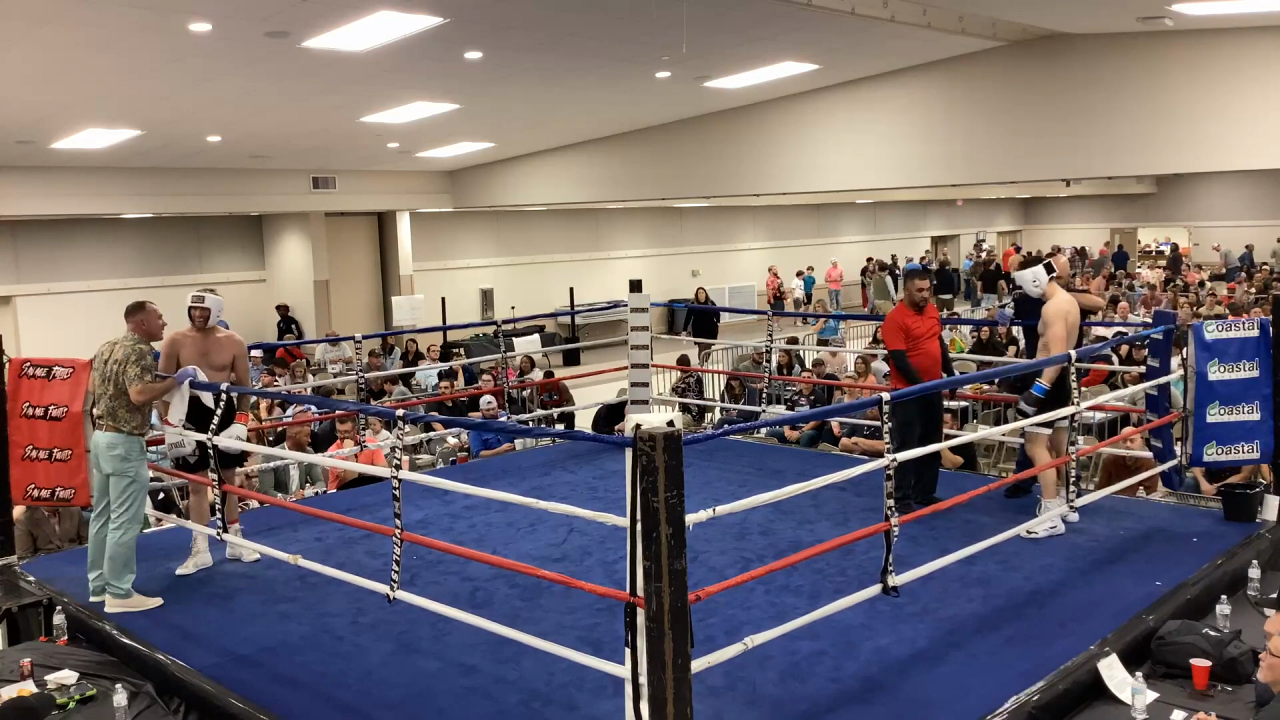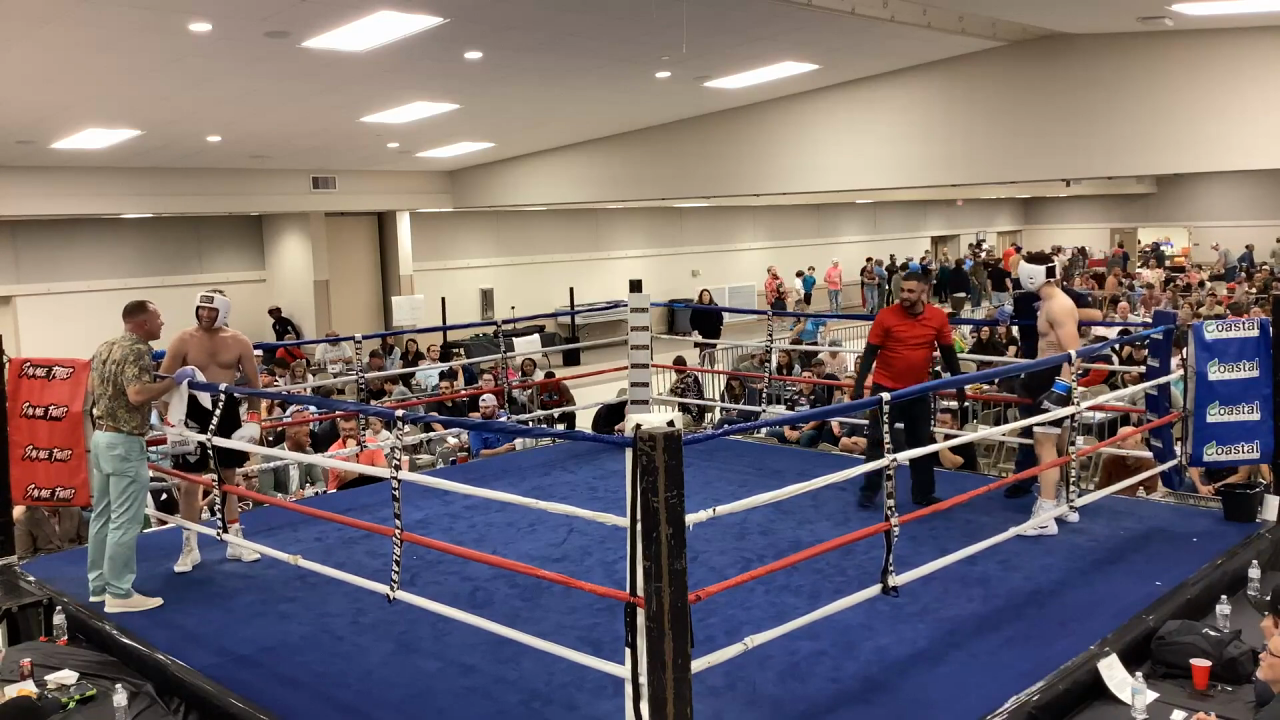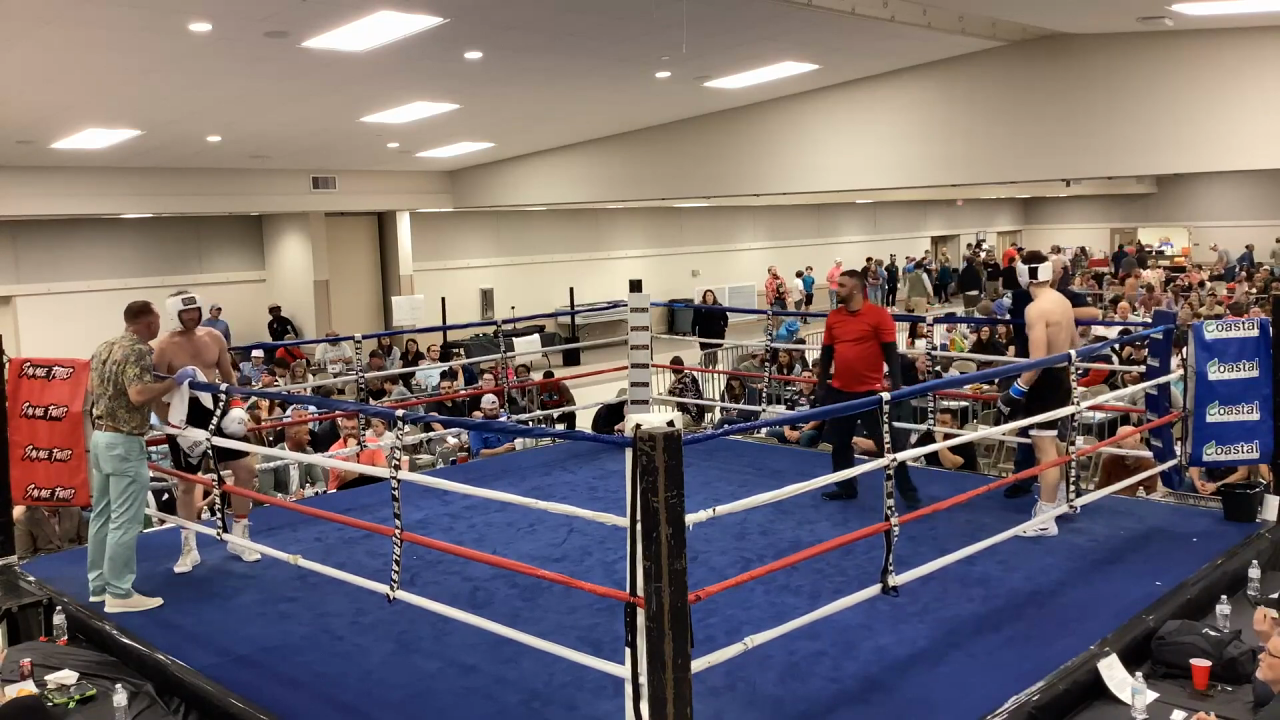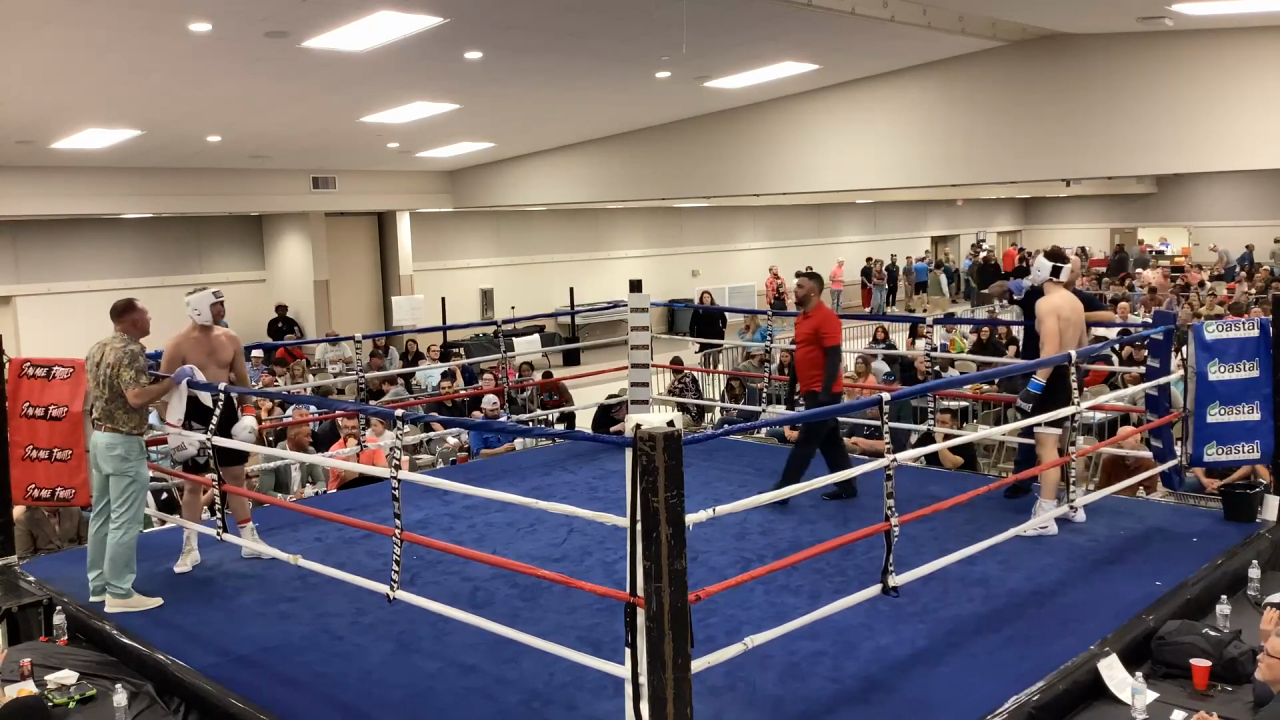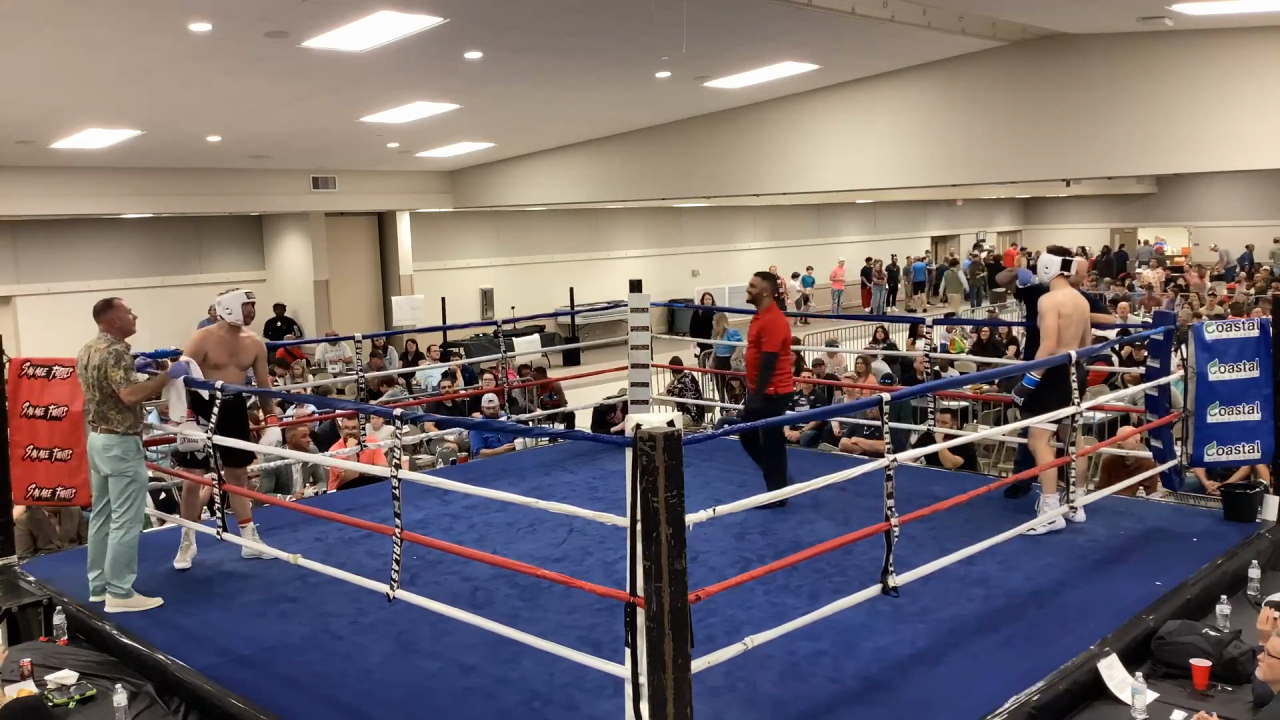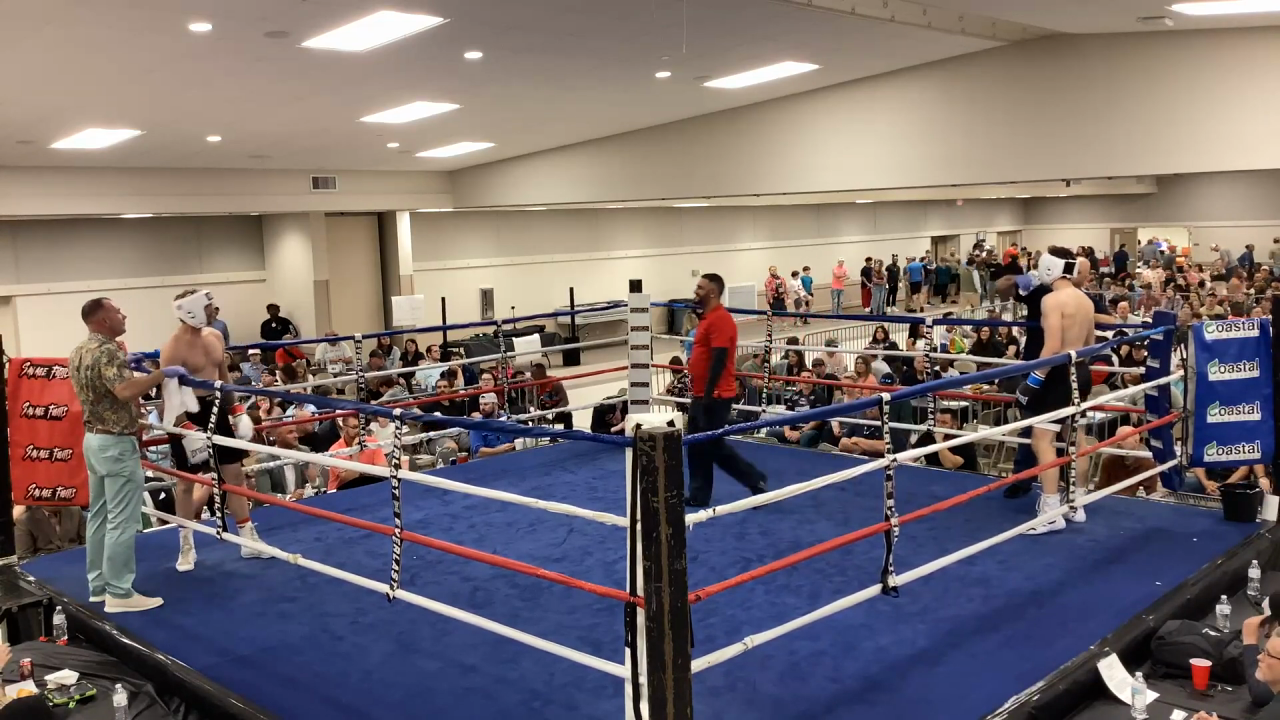
dt=0.5s
person 1, frame 1
left shoulder: (106, 348)
right shoulder: (138, 351)
left elbow: (93, 387)
right elbow: (140, 394)
right wrist: (176, 379)
left hip: (100, 437)
right hip: (124, 443)
left knee: (102, 515)
right knee: (125, 521)
left ankle: (99, 585)
right ankle: (119, 593)
person 1, frame 2
left shoulder: (105, 347)
right shoulder: (137, 351)
left elbow: (93, 387)
right elbow: (138, 394)
right wrist: (175, 379)
left hip: (100, 437)
right hip: (125, 443)
left knee: (103, 515)
right knee: (125, 521)
left ankle: (99, 584)
right ankle: (119, 593)
person 1, frame 3
left shoulder: (104, 348)
right shoulder: (137, 351)
right elbow: (139, 395)
right wrist: (176, 380)
left hip: (100, 437)
right hip: (124, 443)
left knee: (102, 515)
right knee: (125, 521)
left ankle: (99, 585)
right ankle: (119, 593)
person 1, frame 4
left shoulder: (98, 349)
right shoulder: (130, 352)
right elbow: (137, 397)
right wrist: (174, 379)
left hip: (99, 438)
right hip: (123, 444)
left knee: (102, 515)
right knee: (125, 521)
left ankle: (99, 585)
right ankle: (119, 593)
person 1, frame 5
left shoulder: (87, 350)
right shoulder: (115, 351)
right elbow: (130, 395)
left wrist: (131, 369)
right wrist: (168, 374)
left hip: (97, 439)
right hip: (120, 444)
left knee: (102, 515)
right knee: (125, 520)
left ankle: (99, 584)
right ankle: (120, 593)
person 1, frame 6
left shoulder: (79, 352)
right shoulder: (107, 351)
right elbow: (126, 390)
left wrist: (124, 365)
right wrist: (163, 373)
left hip: (93, 439)
right hip: (116, 444)
left knee: (100, 515)
right knee: (122, 520)
left ankle: (98, 584)
right ankle: (119, 593)
person 2, frame 1
left shoulder: (1053, 307)
right shoulder: (1068, 300)
left elbow: (1056, 356)
left wrist: (1035, 391)
left hip: (1050, 380)
right hip: (1062, 378)
left knee: (1035, 447)
right knee: (1059, 446)
left ankle: (1051, 518)
right ankle: (1065, 505)
person 2, frame 2
left shoulder: (1057, 306)
right shoulder: (1051, 302)
left elbow: (1074, 353)
left wrist: (1058, 389)
right wrist: (1030, 373)
left hip: (1053, 380)
right hip: (1048, 376)
left knee: (1044, 448)
right knee: (1060, 445)
left ankle: (1044, 519)
right ankle: (1067, 505)
person 2, frame 3
left shoulder: (1036, 309)
right shoulder: (1063, 301)
left elbow: (1037, 359)
right elbow: (1072, 343)
left wrist: (1015, 392)
left hip: (1045, 380)
right hip: (1061, 376)
left knee: (1044, 450)
right knee: (1050, 443)
left ankle: (1045, 521)
person 2, frame 4
left shoulder: (1046, 303)
right shoulder: (1075, 301)
left elbow: (1050, 350)
right elbow: (1082, 343)
left wrist: (1034, 386)
left hip: (1055, 377)
right hip: (1072, 375)
left knee: (1046, 447)
left ankle: (1045, 519)
right ankle: (1075, 506)
person 2, frame 5
left shoulder: (1049, 300)
right shoulder: (1081, 300)
left elbow: (1047, 347)
left wrist: (1029, 381)
left hip: (1055, 374)
right hip: (1075, 371)
left knee: (1038, 440)
left ankle: (1051, 513)
right ankle: (1075, 506)
person 2, frame 6
left shoulder: (1052, 300)
right shoulder: (1085, 300)
left elbow: (1052, 347)
left wrist: (1033, 380)
left hip: (1060, 374)
right hip: (1080, 371)
left knee: (1042, 440)
left ankle: (1051, 513)
right ankle: (1075, 506)
person 3, frame 1
left shoulder: (233, 342)
right shoulder: (175, 341)
left elbow: (243, 384)
left wrist: (242, 419)
right wrist: (169, 423)
left hip: (223, 410)
right hip: (189, 413)
left knee: (229, 481)
right knee: (197, 485)
left ankle: (235, 542)
right ankle: (200, 551)
person 3, frame 2
left shoulder: (239, 341)
right shoulder: (183, 340)
left elbow: (253, 382)
left wrist: (254, 417)
left hip: (226, 409)
right hip: (192, 412)
left knee: (228, 479)
right knee: (189, 485)
left ankle: (236, 542)
right ankle: (190, 548)
person 3, frame 3
left shoulder: (214, 337)
right shoulder: (163, 348)
left elbow: (227, 374)
left wrist: (236, 405)
right wrist: (175, 428)
left hip: (215, 408)
right hip: (185, 414)
left knee: (246, 470)
right knee: (187, 483)
left ankle: (239, 538)
right ankle: (189, 549)
person 3, frame 4
left shoulder: (230, 338)
right shoulder: (178, 344)
left elbow: (241, 378)
left wrist: (247, 412)
left hip: (226, 408)
right hip: (195, 412)
left knee: (235, 477)
right knee: (194, 483)
left ankle: (250, 541)
right ankle: (190, 549)
person 3, frame 5
left shoulder: (255, 343)
right shoulder: (203, 339)
left elbow: (264, 384)
left wrist: (272, 421)
left hip: (234, 407)
right hip: (202, 408)
left knee: (238, 477)
right knee: (192, 481)
left ankle: (250, 541)
right ankle: (187, 542)
person 3, frame 6
left shoulder: (214, 336)
right shoulder: (173, 348)
left wrist: (238, 411)
right wrist: (186, 431)
left hip: (217, 409)
right hip: (188, 414)
left knee: (235, 474)
right knee: (187, 481)
left ankle: (249, 540)
right ankle: (186, 548)
person 4, frame 1
left shoulder: (932, 311)
right shoulder: (895, 319)
right elbow: (899, 359)
left wrist: (950, 374)
right wrist: (921, 385)
left hip: (932, 389)
right hip: (908, 391)
left knee: (931, 444)
right knee: (907, 446)
left ankle: (924, 492)
right ankle: (902, 498)
person 4, frame 2
left shoulder: (937, 317)
right shoulder: (886, 316)
left elbow: (947, 352)
right elbow: (870, 352)
right wrist: (859, 383)
right hip: (885, 387)
left knee: (922, 443)
right knee: (876, 439)
left ankle: (923, 493)
right ankle: (869, 489)
person 4, frame 3
left shoulder: (879, 315)
right shoulder: (834, 317)
left elbow: (891, 352)
right elbow: (826, 353)
left wrist: (896, 385)
right wrist: (822, 384)
left hip: (870, 391)
right hip: (839, 390)
left knee: (886, 442)
right knee: (838, 441)
left ankle: (907, 490)
right ankle: (846, 487)
person 4, frame 4
left shoulder: (826, 318)
right shoulder: (802, 318)
left elbow: (834, 357)
left wrist: (826, 392)
right wrist: (792, 385)
left hip: (823, 392)
right hip: (812, 391)
left knee: (805, 442)
right knee: (830, 441)
right ankle: (846, 486)
person 4, frame 5
left shoulder: (773, 320)
right shoulder: (760, 316)
left elbow: (769, 362)
left wrist: (757, 397)
right wrist: (754, 395)
left hip: (773, 393)
right hip: (760, 391)
left knee: (771, 443)
right knee: (747, 436)
right ankle: (778, 479)
person 4, frame 6
left shoulder: (720, 320)
right shoulder: (707, 318)
left elbow: (719, 360)
left wrist: (708, 395)
left hip: (713, 395)
right hip: (702, 394)
left knee: (713, 446)
right knee: (696, 445)
left ankle: (755, 480)
right ankle: (698, 494)
